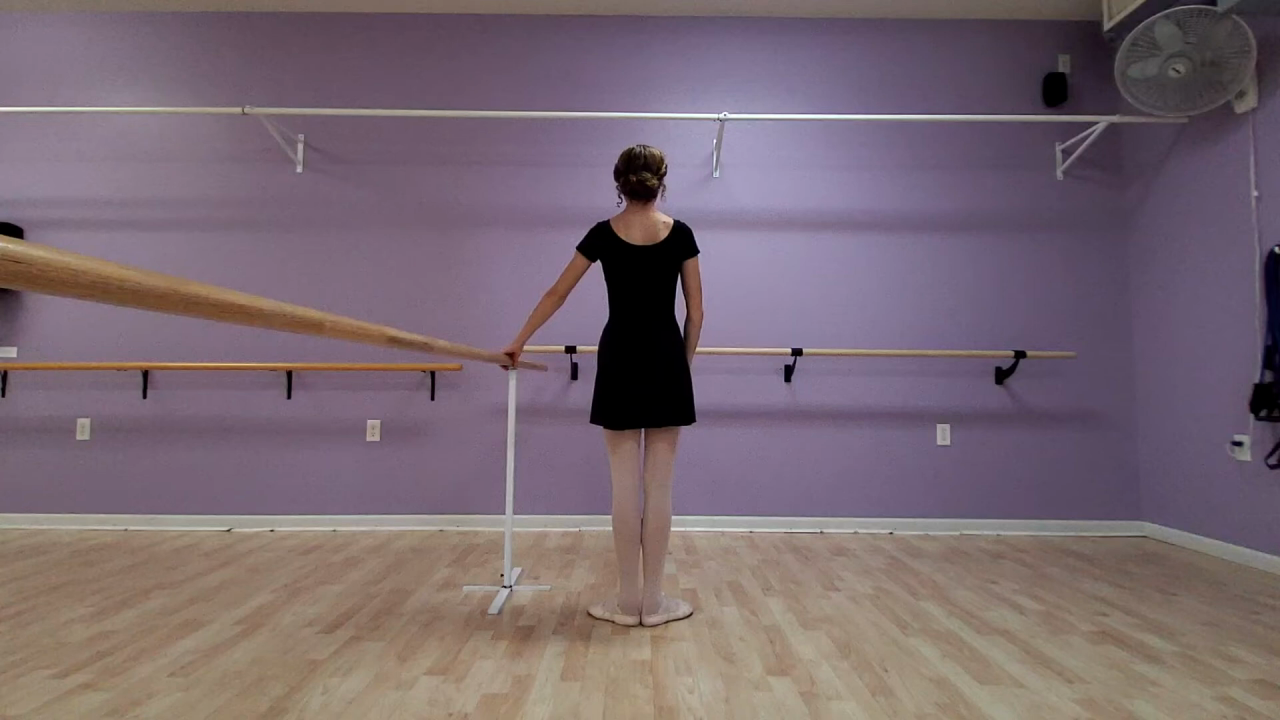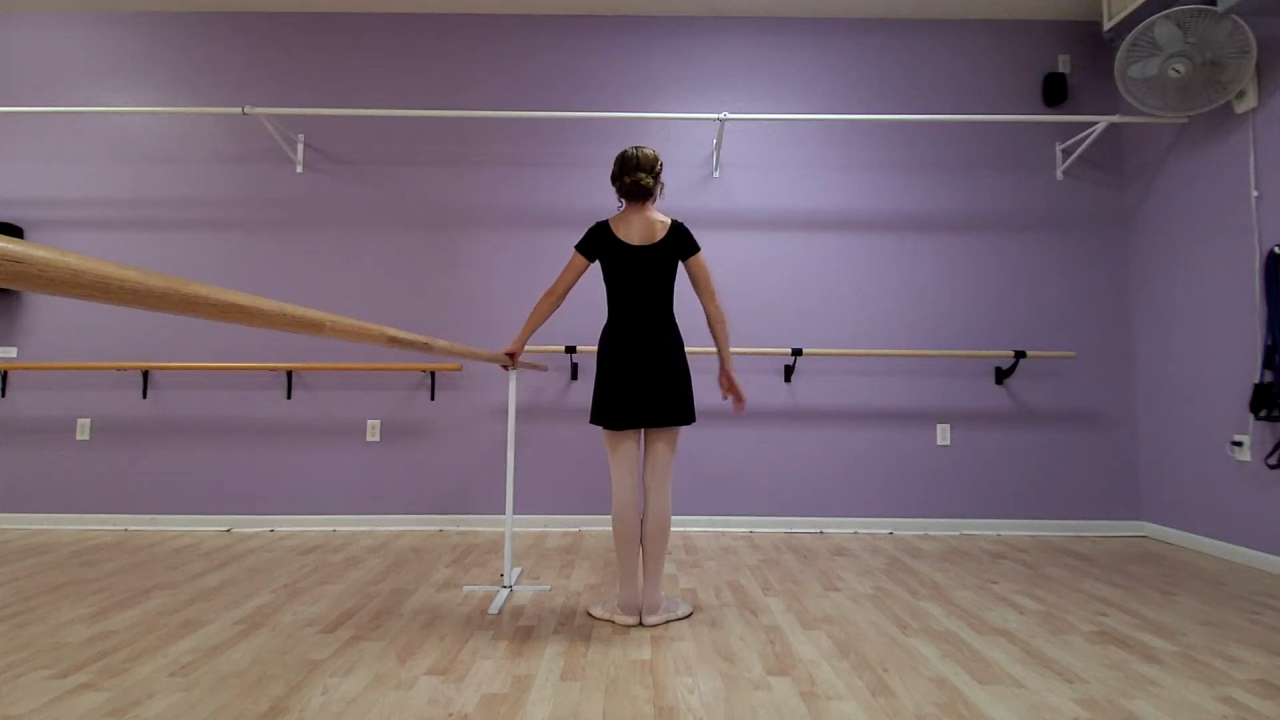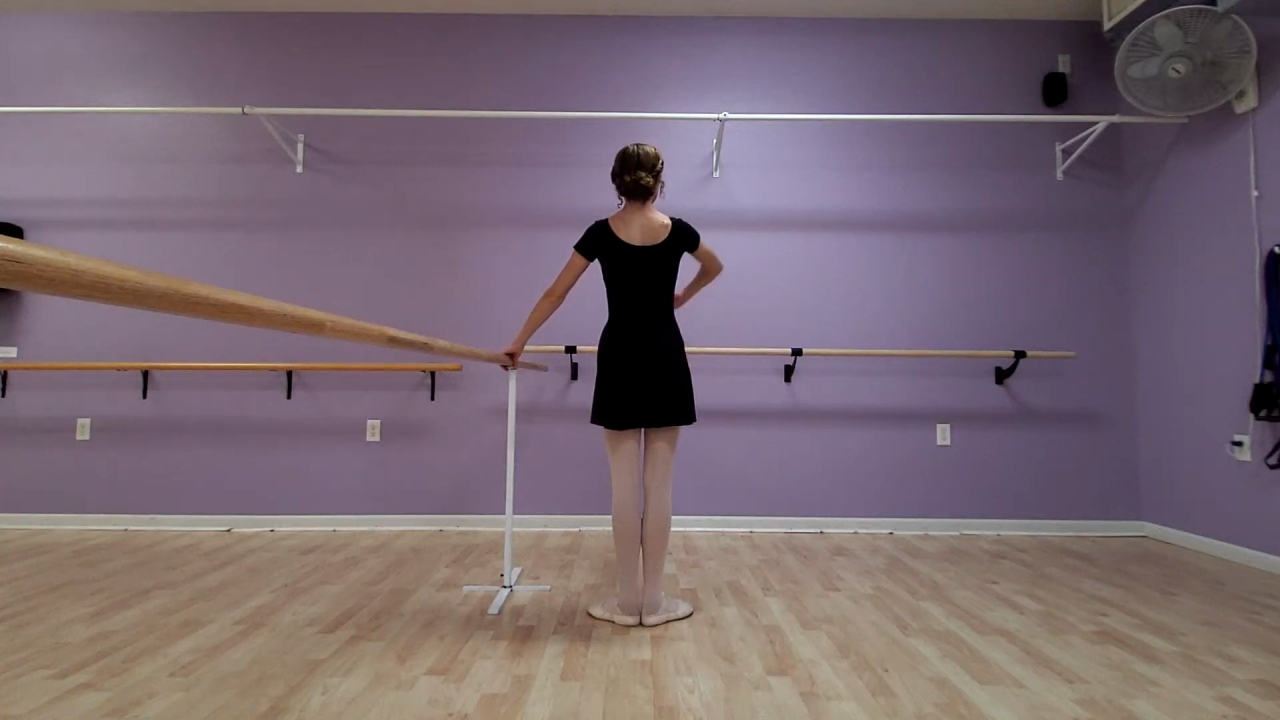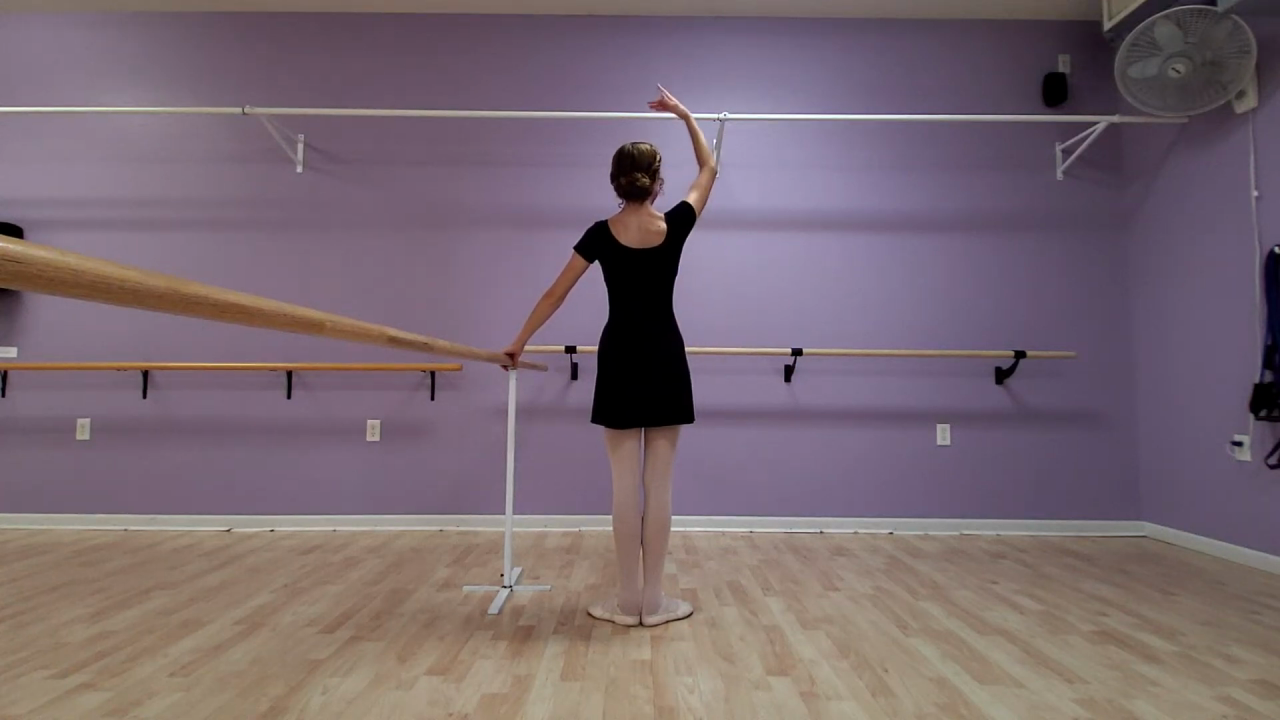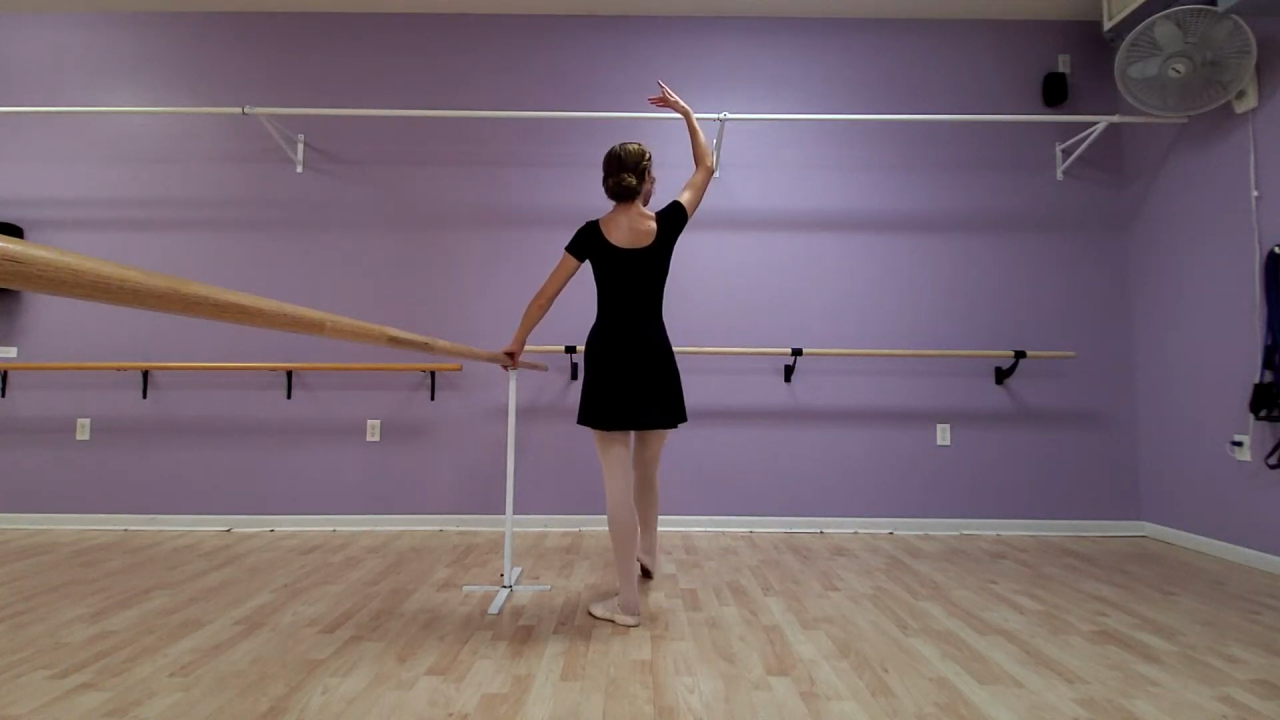
dt=1s
person 1, frame 1
left shoulder: (603, 235)
right shoulder: (680, 235)
left elbow: (555, 295)
right elbow: (696, 313)
left wrist: (517, 343)
right wrist: (681, 363)
left hip: (620, 360)
right hip: (666, 359)
left knee: (625, 485)
right knee: (658, 486)
left ankle: (628, 600)
right ankle: (653, 600)
person 1, frame 2
left shoulder: (601, 234)
right shoulder: (677, 233)
left elbow: (555, 295)
right elbow: (711, 306)
left wrist: (518, 343)
right wrist: (726, 367)
left hip: (619, 360)
right hip: (665, 359)
left knee: (624, 484)
right knee: (658, 484)
left ankle: (628, 600)
right ankle: (655, 600)
person 1, frame 3
left shoulder: (602, 233)
right shoulder: (677, 231)
left elbow: (555, 294)
right elbow: (714, 266)
left wrist: (518, 343)
left hip: (619, 360)
right hip: (665, 358)
left knee: (625, 485)
right knee: (658, 485)
left ankle: (628, 600)
right ankle: (653, 600)
person 1, frame 4
left shoulder: (602, 234)
right shoulder: (676, 225)
left elbow: (554, 294)
right elbow: (709, 169)
left wrist: (518, 342)
right wrist: (684, 114)
left hip: (620, 360)
right hip: (665, 359)
left knee: (625, 484)
right knee: (658, 483)
left ankle: (628, 601)
right ankle: (653, 600)
person 1, frame 5
left shoulder: (592, 234)
right shoulder: (666, 226)
left elbow: (545, 296)
right elbow: (705, 168)
left wrist: (517, 343)
right wrist: (686, 112)
left hip: (608, 360)
right hip: (653, 359)
left knee: (618, 481)
right knee: (645, 472)
left ankle: (627, 600)
right ankle: (647, 555)
